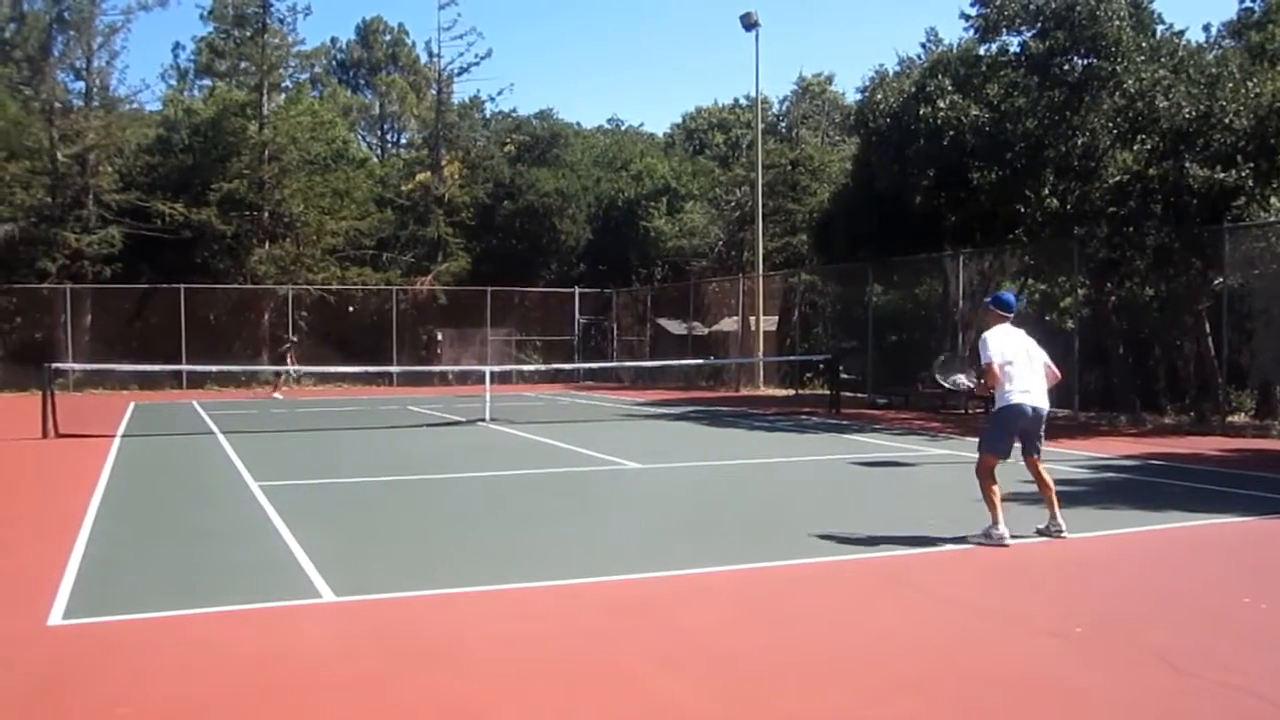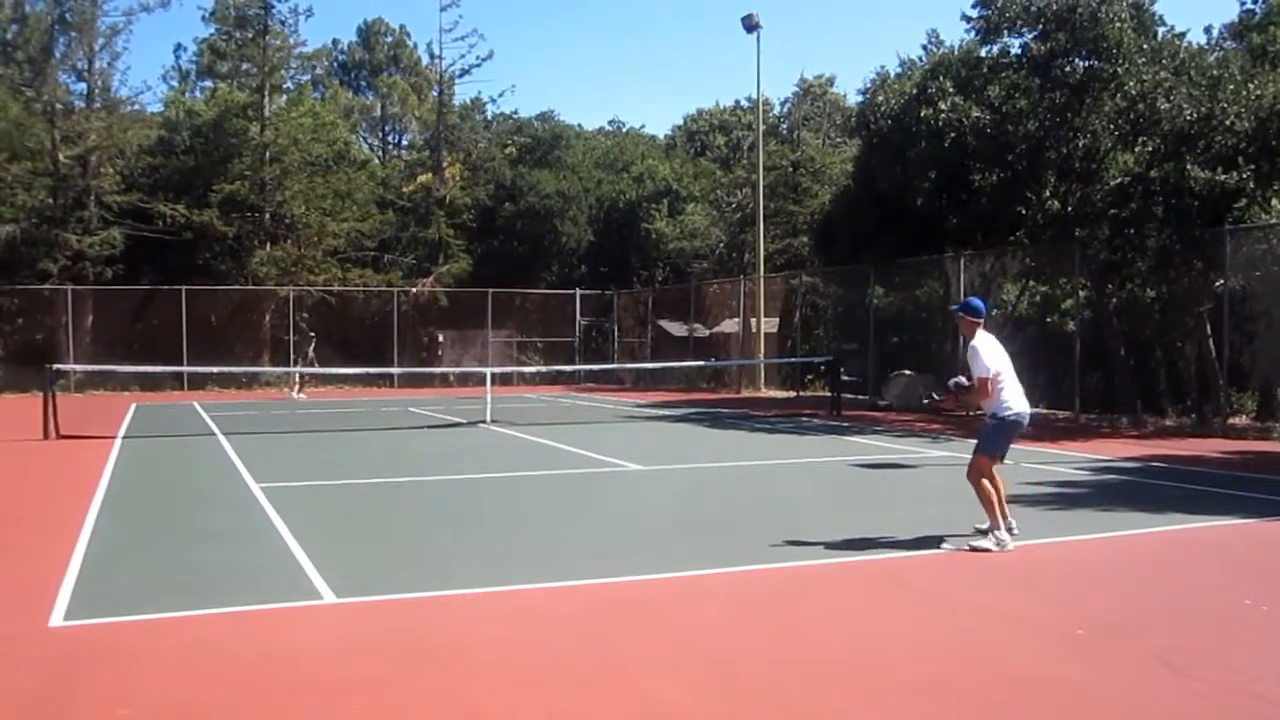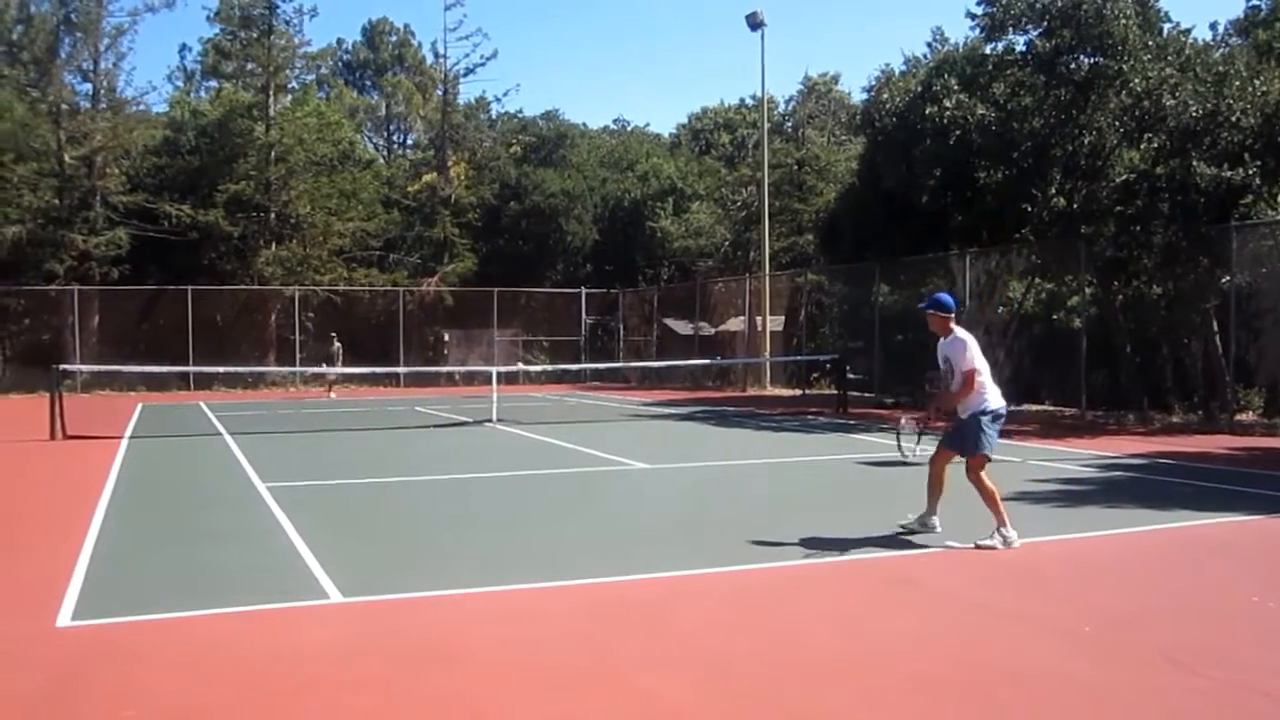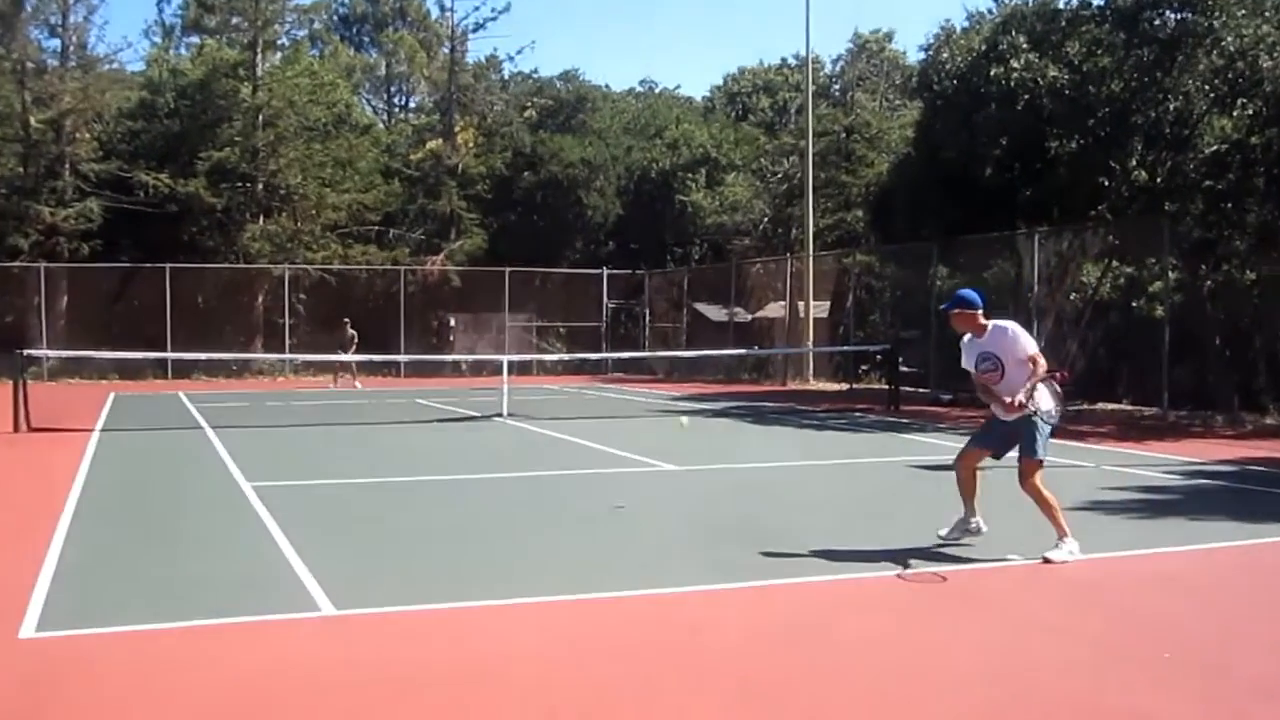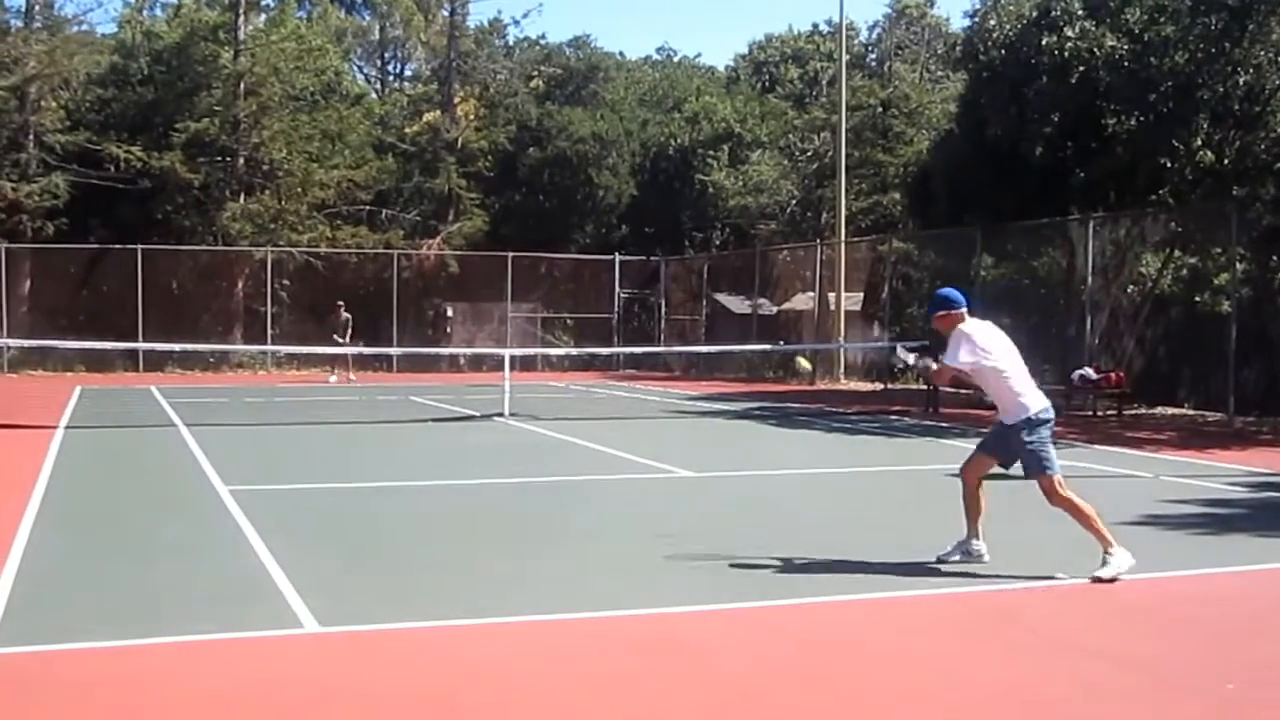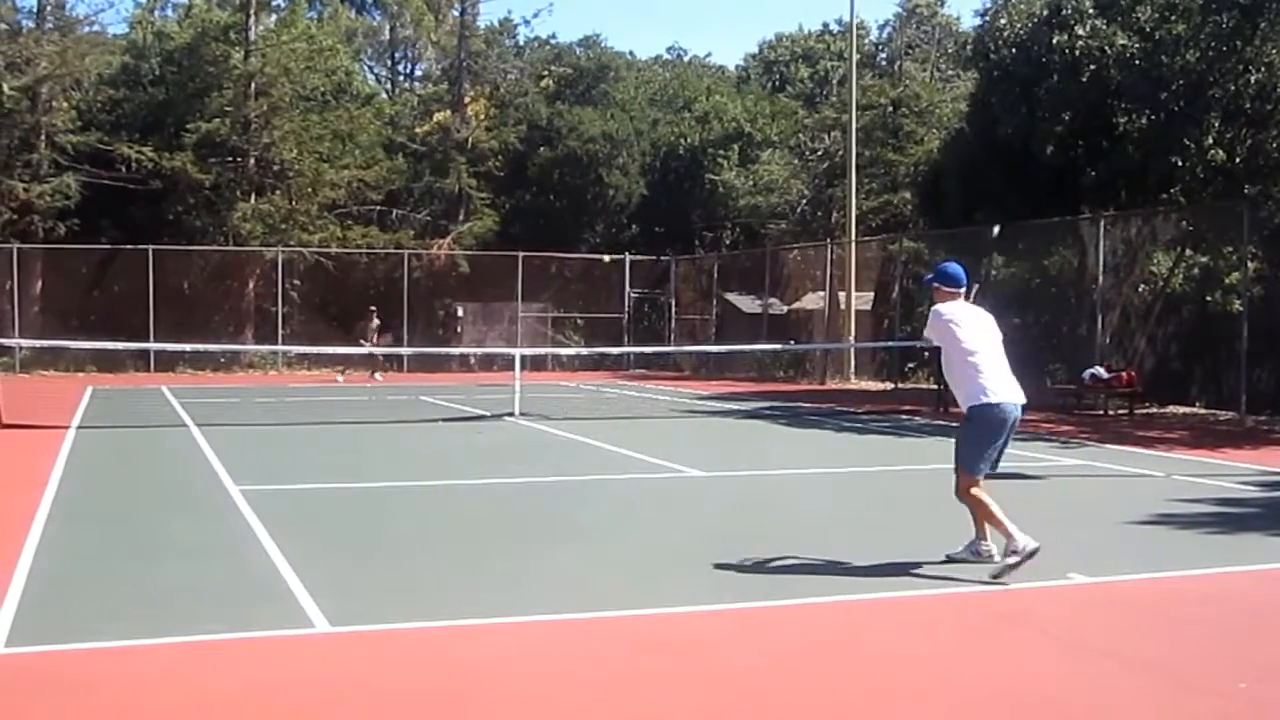
dt=0.4s
person 1, frame 1
left shoulder: (990, 337)
right shoulder: (1026, 338)
left elbow: (993, 376)
right elbow: (1055, 375)
left wrist: (984, 387)
left hip: (1012, 407)
right hip: (1039, 407)
left knee: (985, 468)
right knee: (1033, 465)
left ankle: (997, 528)
right ankle: (1056, 522)
person 1, frame 2
left shoulder: (977, 347)
right shoulder: (986, 342)
left elbow: (984, 392)
left wrist: (960, 399)
right wrist: (967, 392)
left hip: (1007, 414)
right hip: (1007, 413)
left knee: (977, 472)
right knee: (982, 469)
left ankle: (1002, 534)
right ankle: (1000, 518)
person 1, frame 3
left shoulder: (963, 341)
right shoulder: (942, 343)
left elbow: (970, 383)
right elbow: (948, 383)
left wrist: (943, 406)
right wrist: (938, 407)
left hip: (986, 410)
right hip: (966, 413)
left knee: (975, 472)
right knee: (937, 462)
left ankle: (1006, 532)
right ankle: (930, 518)
person 1, frame 4
left shoulder: (1008, 331)
right shoulder: (967, 345)
left elbow: (1038, 363)
right elbow: (980, 386)
left wrist: (1024, 394)
right wrist: (1004, 401)
left hip: (1032, 413)
right hip: (1002, 416)
left knee: (1029, 482)
right knee: (963, 463)
left ankle: (1067, 541)
right ankle: (970, 520)
person 1, frame 5
left shoulder: (965, 333)
right shoulder: (983, 328)
left elbow: (944, 378)
left wrist: (928, 368)
left hip: (1030, 416)
right hip: (1014, 419)
left knee: (1054, 491)
right knee: (970, 472)
left ankle: (1116, 552)
right ankle: (973, 544)
person 1, frame 6
left shoulder: (941, 313)
right shoulder: (982, 316)
left elbow: (932, 339)
left hip: (987, 407)
right hip: (1011, 403)
left knee: (966, 487)
right knee: (974, 477)
left ankle: (1017, 541)
right ankle: (983, 543)
